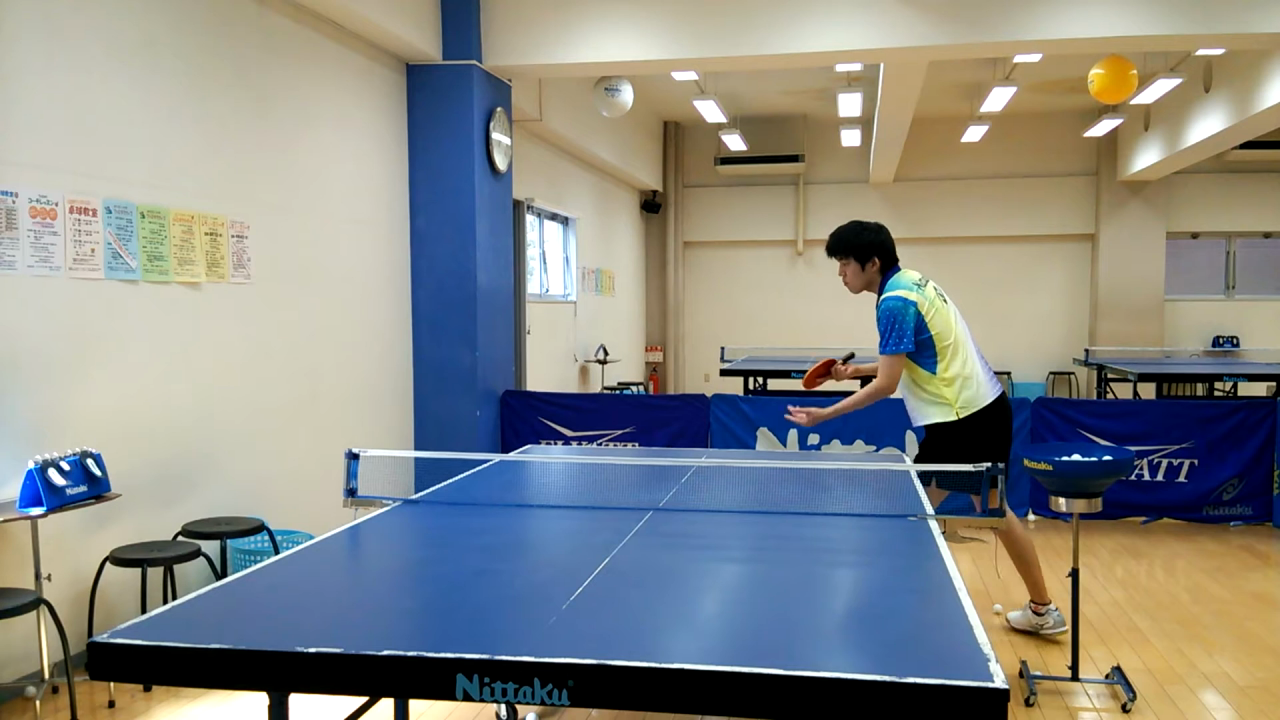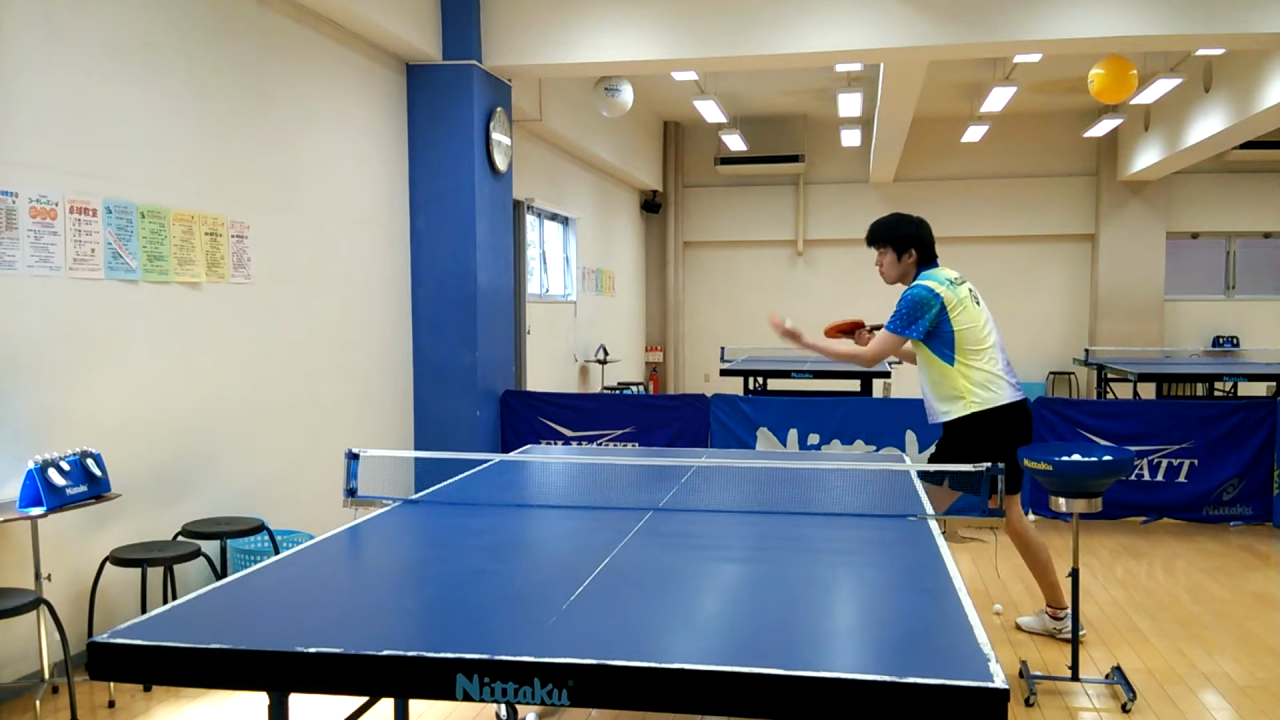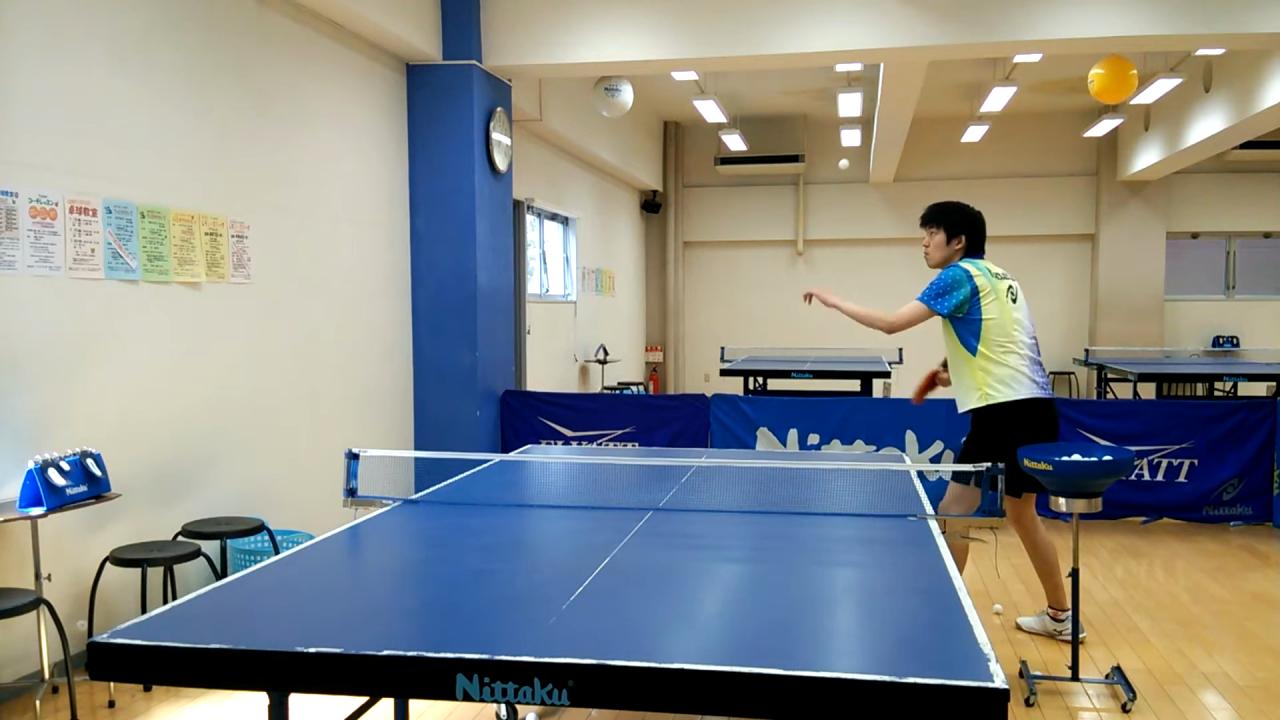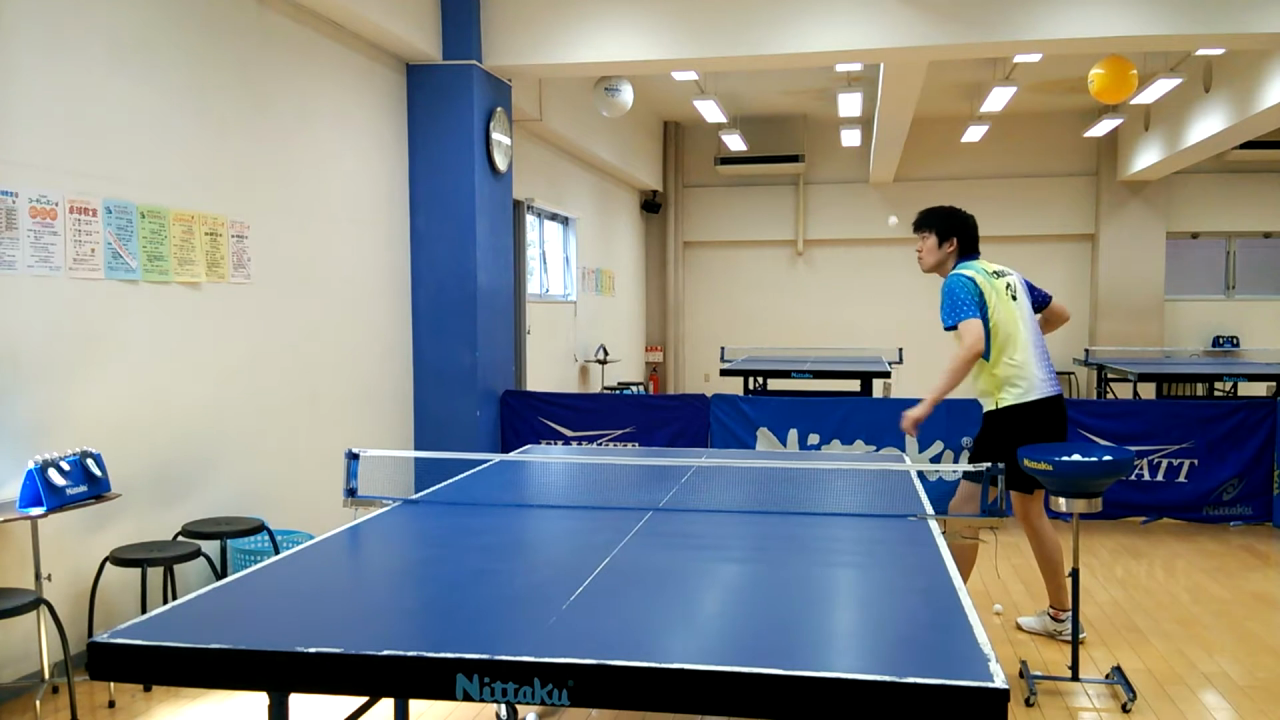
dt=0.3s
person 1, frame 1
left shoulder: (895, 303)
right shoulder: (913, 283)
left elbow: (885, 385)
left wrist: (825, 414)
right wrist: (858, 369)
left hip: (963, 422)
right hip: (989, 409)
right knee: (995, 511)
right ankle: (1042, 609)
person 1, frame 2
left shoulder: (924, 293)
right shoulder: (949, 282)
left elbow: (871, 357)
left wrist: (805, 341)
right wrist: (883, 344)
left hip: (980, 420)
right hip: (1009, 412)
right knee: (1010, 514)
right ankle: (1059, 614)
person 1, frame 3
left shoulder: (960, 275)
right shoulder: (1000, 279)
left elbow: (894, 322)
left wrist: (833, 300)
right wrist: (960, 371)
left hip: (1002, 414)
right hip: (1037, 408)
left knee: (954, 513)
right knee: (1023, 513)
right ankle: (1060, 614)
person 1, frame 4
left shoulder: (959, 282)
right shoulder: (1005, 275)
left elbow: (971, 347)
right elbow: (1056, 313)
left wrist: (926, 405)
left hip: (1014, 412)
right hip: (1047, 405)
left knee: (962, 512)
right knee: (1029, 511)
right ankle: (1061, 616)
